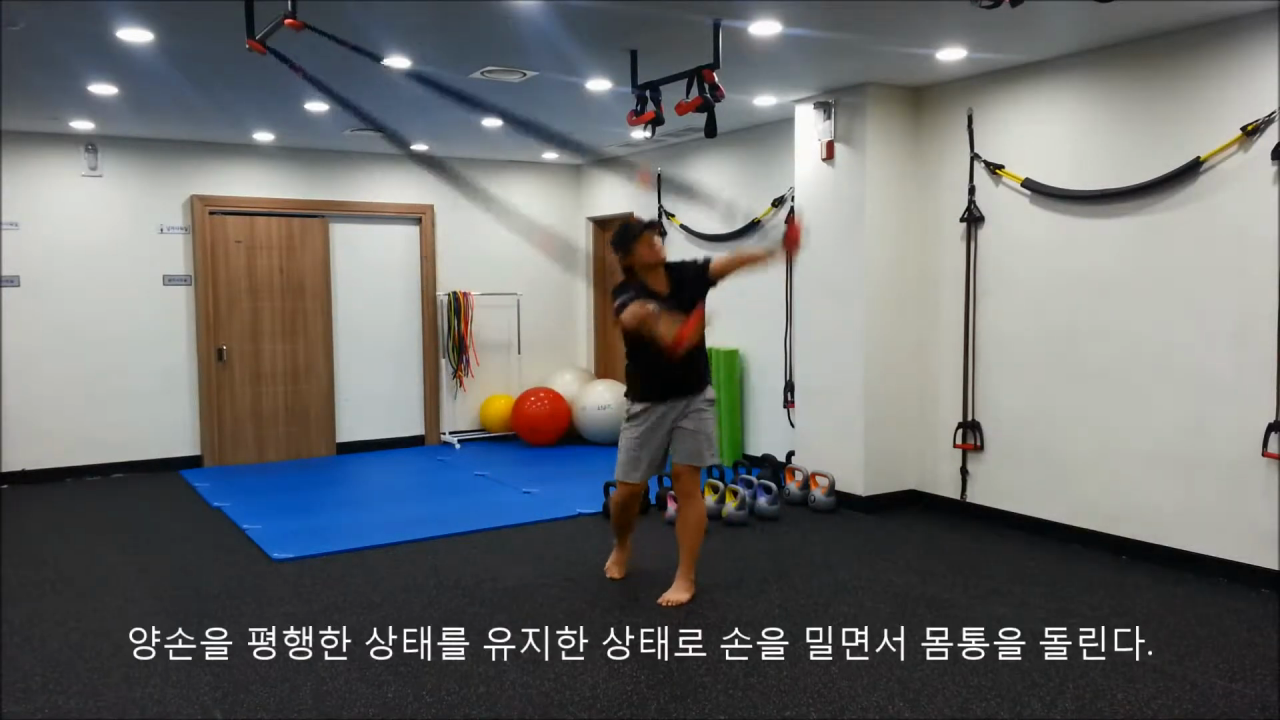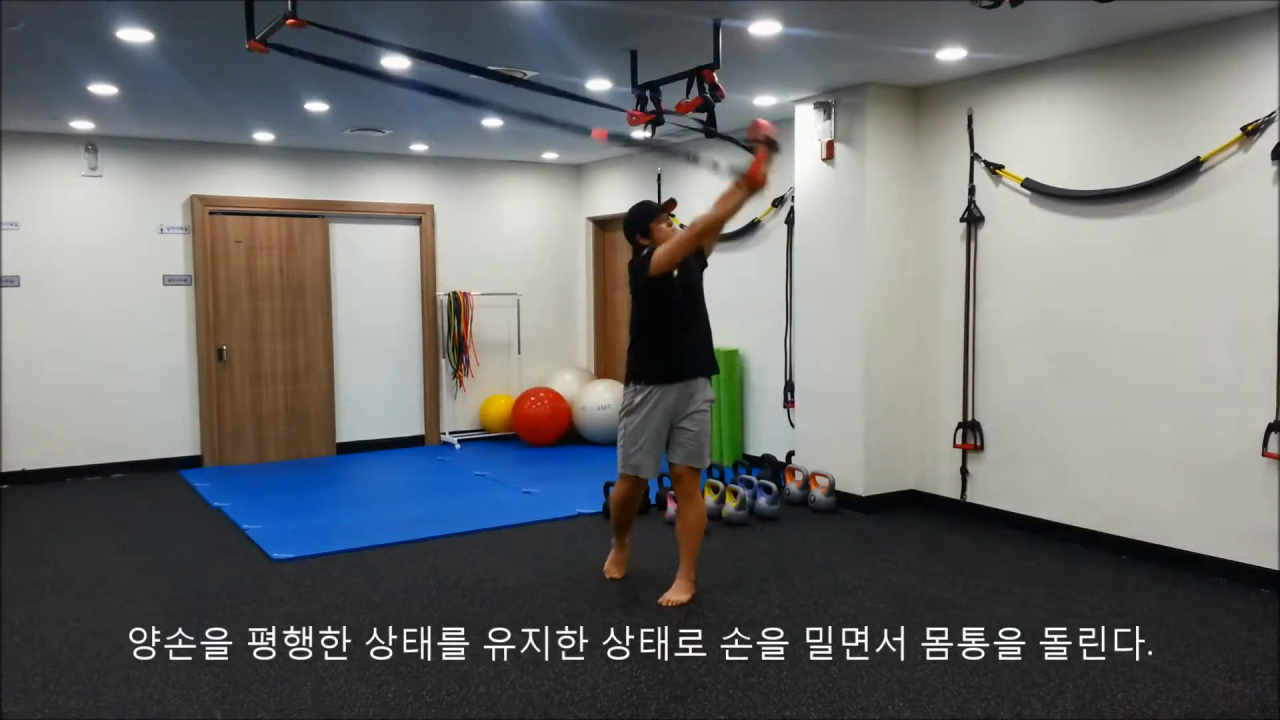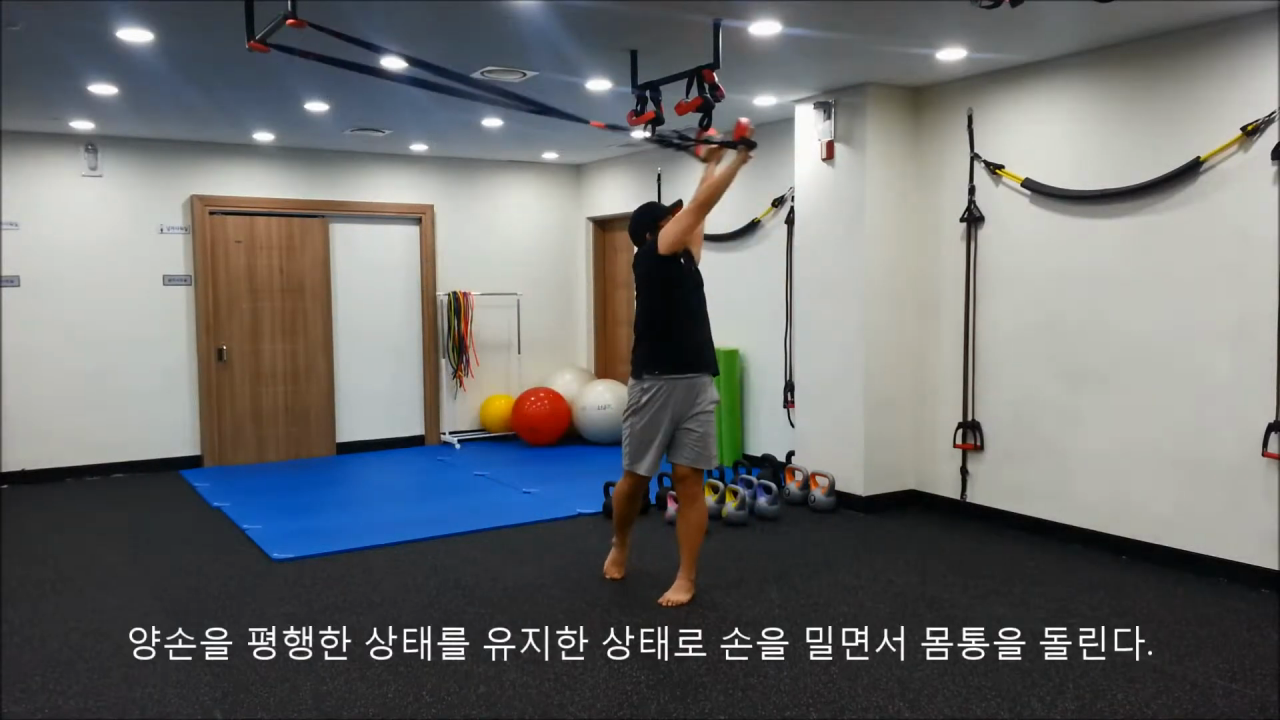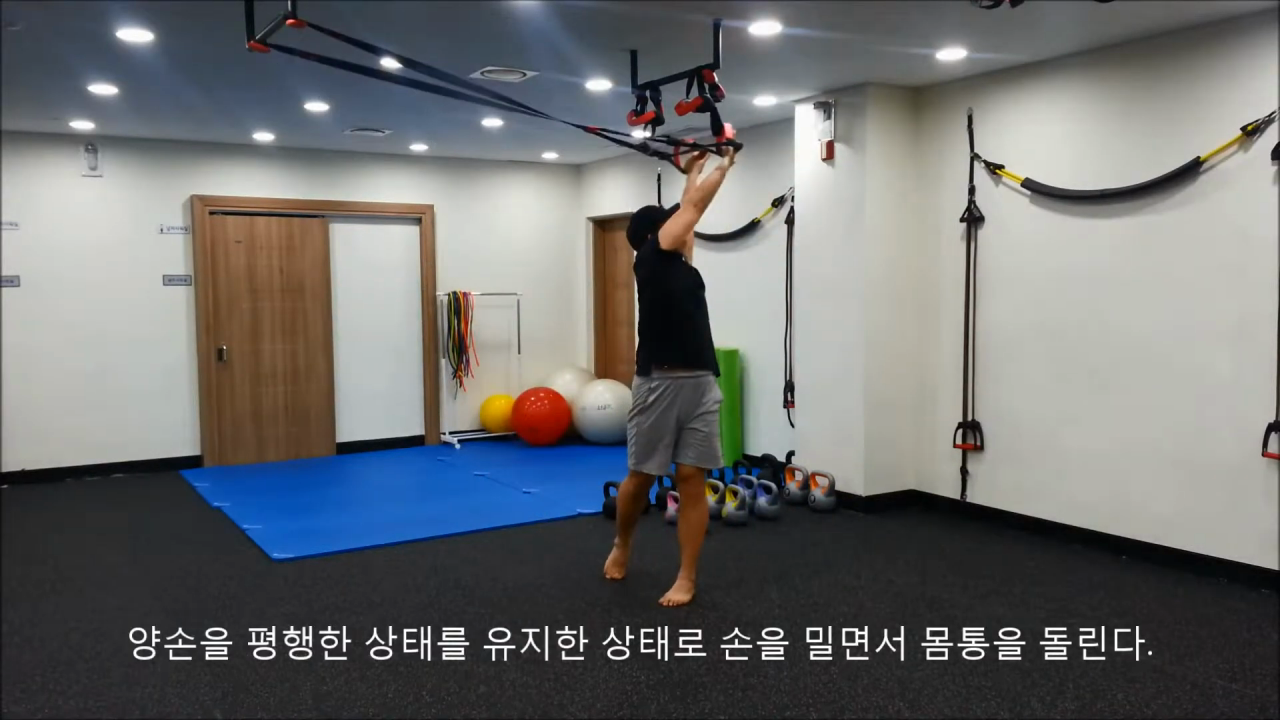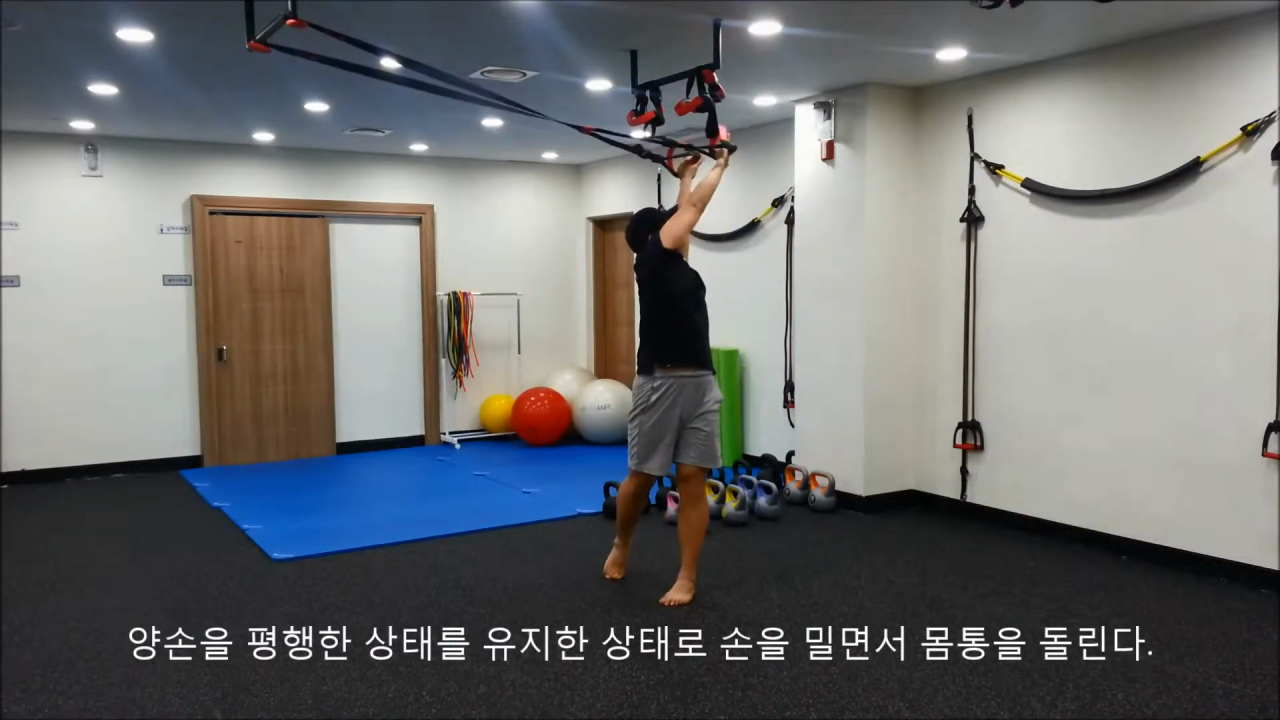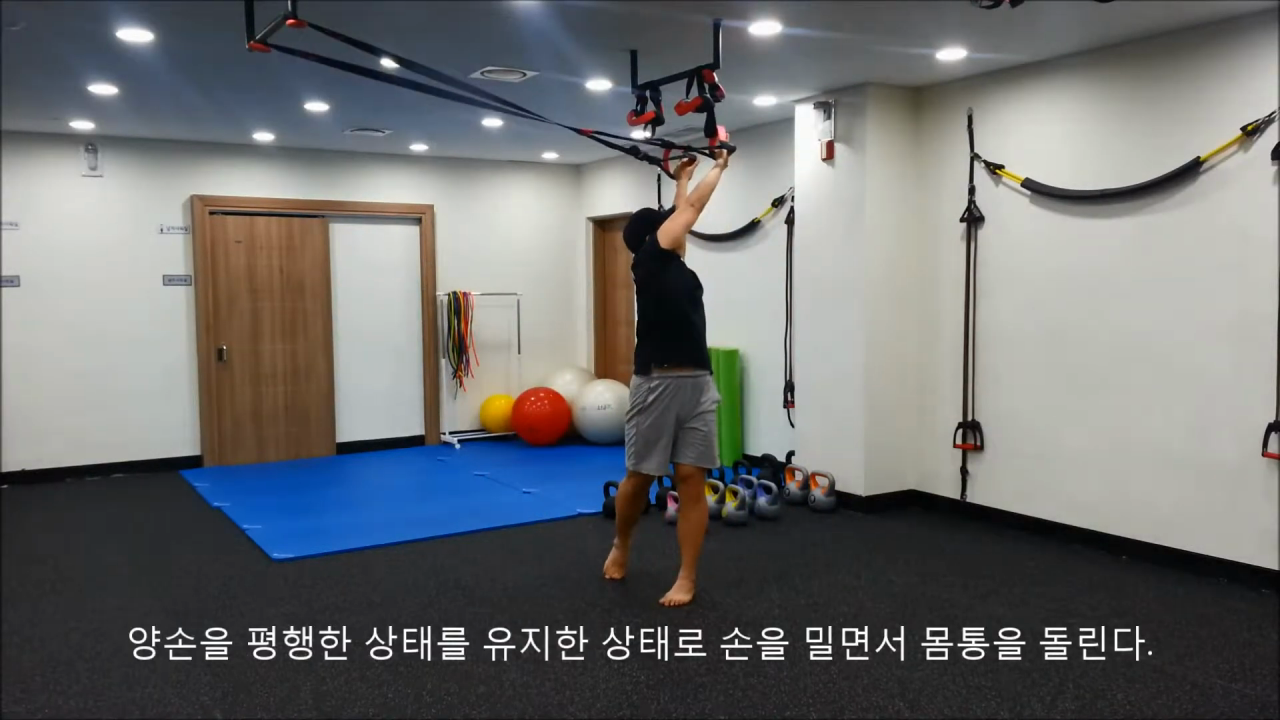
dt=0.2s
person 1, frame 1
left shoulder: (689, 274)
right shoulder: (627, 295)
left elbow: (731, 262)
right elbow: (640, 317)
left wrist: (772, 250)
right wrist: (664, 326)
left hip: (694, 398)
right hip: (648, 403)
left knee: (686, 483)
right knee: (628, 488)
left ankle: (686, 578)
right ankle: (620, 548)
person 1, frame 2
left shoulder: (690, 262)
right shoulder: (642, 265)
left elbow: (719, 217)
right elbow: (697, 229)
left wrist: (752, 171)
right wrist: (748, 183)
left hip: (693, 388)
right hip: (647, 390)
left knee: (687, 480)
right knee: (632, 480)
left ankle: (686, 578)
right ankle: (619, 546)
person 1, frame 3
left shoulder: (685, 260)
right shoulder: (649, 259)
left elbow: (699, 211)
right elbow: (697, 207)
left wrist: (714, 162)
right wrist: (735, 159)
left hip: (697, 386)
right hip: (655, 385)
left knee: (689, 480)
right knee: (635, 477)
left ankle: (686, 578)
right ankle: (619, 547)
person 1, frame 4
left shoulder: (679, 260)
right shoulder: (651, 257)
left elbow: (690, 212)
right elbow: (692, 208)
left wrist: (694, 170)
right wrist: (724, 162)
left hip: (701, 384)
right hip: (659, 383)
left knee: (691, 481)
right knee: (641, 476)
left ankle: (686, 578)
right ankle: (621, 546)
person 1, frame 5
left shoulder: (676, 263)
right shoulder: (652, 259)
left elbow: (687, 212)
right elbow: (692, 208)
left wrist: (687, 175)
right wrist: (719, 164)
left hip: (701, 384)
right hip: (660, 383)
left knee: (692, 481)
right knee: (641, 476)
left ankle: (687, 578)
right ankle: (621, 546)
person 1, frame 6
left shoulder: (672, 263)
right shoulder: (649, 259)
left elbow: (685, 213)
right elbow: (689, 209)
left wrist: (682, 177)
right wrist: (718, 166)
left hip: (697, 383)
right hip: (656, 383)
left knee: (691, 481)
right knee: (639, 476)
left ankle: (687, 578)
right ankle: (620, 547)
